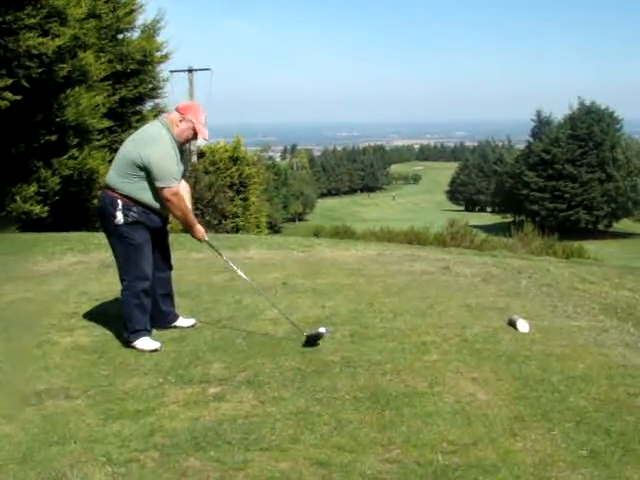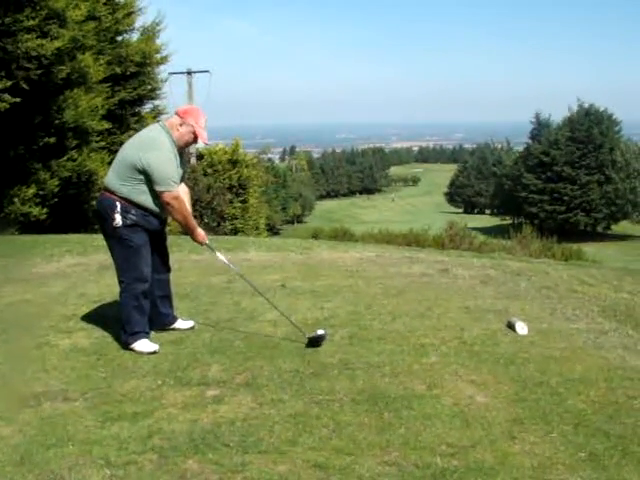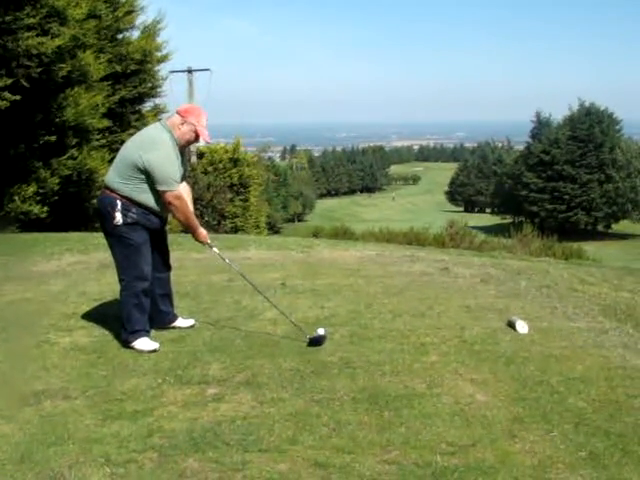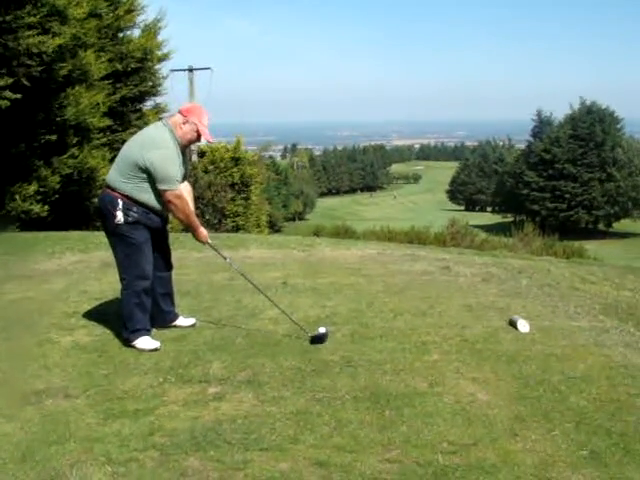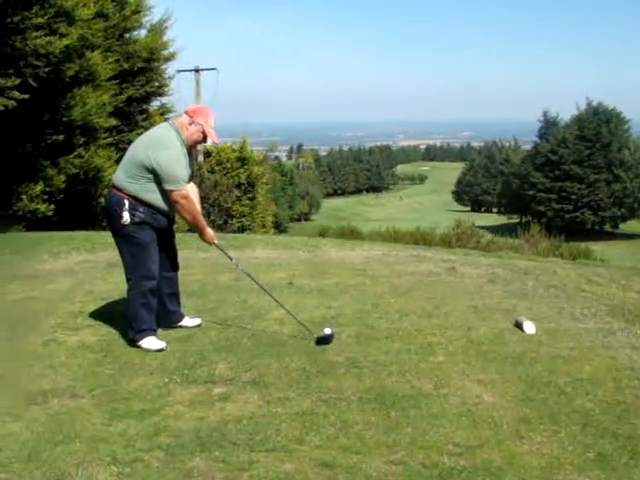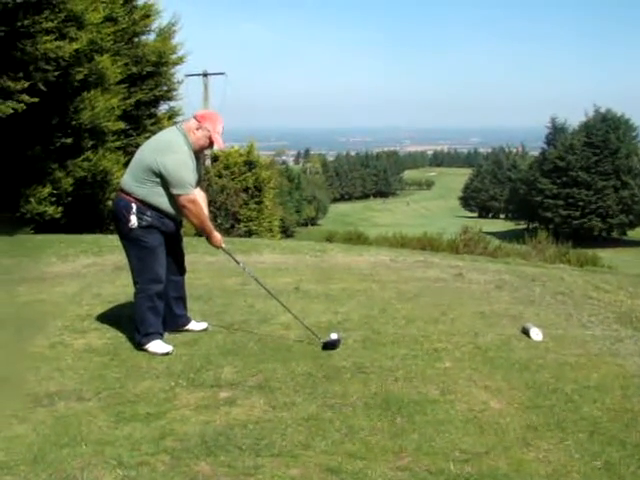
dt=0.2s
person 1, frame 1
left shoulder: (170, 138)
right shoulder: (159, 144)
left elbow: (180, 183)
right elbow: (170, 195)
left wrist: (190, 218)
right wrist: (193, 225)
left hip: (147, 212)
right hip: (125, 212)
left knee: (161, 266)
right knee: (138, 274)
left ankle: (164, 316)
right ankle: (136, 333)
person 1, frame 2
left shoulder: (172, 142)
right shoulder: (159, 149)
left elbow: (180, 186)
right elbow: (171, 199)
left wrist: (190, 222)
right wrist: (194, 229)
left hip: (146, 214)
right hip: (123, 214)
left knee: (159, 268)
right knee: (137, 276)
left ankle: (163, 318)
right ankle: (134, 335)
person 1, frame 3
left shoulder: (174, 141)
right shoulder: (160, 148)
left elbow: (181, 185)
right elbow: (172, 199)
left wrist: (192, 222)
right wrist: (195, 229)
left hip: (147, 212)
right hip: (123, 212)
left knee: (159, 267)
right knee: (137, 275)
left ankle: (163, 317)
right ankle: (134, 333)
person 1, frame 4
left shoulder: (176, 141)
right shoulder: (161, 147)
left elbow: (182, 184)
right elbow: (173, 198)
left wrist: (193, 221)
right wrist: (196, 229)
left hip: (148, 211)
right hip: (124, 211)
left knee: (161, 266)
right knee: (139, 273)
left ankle: (164, 316)
right ankle: (135, 332)
person 1, frame 5
left shoulder: (182, 141)
right shoulder: (168, 147)
left elbow: (189, 185)
right elbow: (180, 198)
left wrist: (200, 221)
right wrist: (203, 229)
left hip: (154, 211)
right hip: (131, 211)
left knee: (167, 265)
right knee: (145, 274)
left ankle: (169, 316)
right ankle: (141, 332)
person 1, frame 6
left shoulder: (190, 146)
right shoulder: (175, 151)
left elbow: (196, 189)
right elbow: (187, 202)
left wrist: (208, 225)
right wrist: (210, 233)
left hip: (162, 215)
right hip: (138, 215)
left knee: (174, 269)
right knee: (151, 277)
left ankle: (176, 320)
right ankle: (148, 335)
